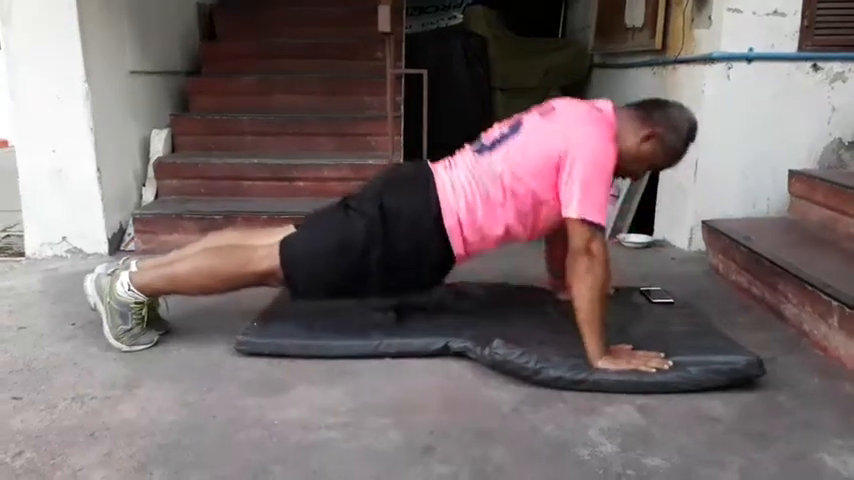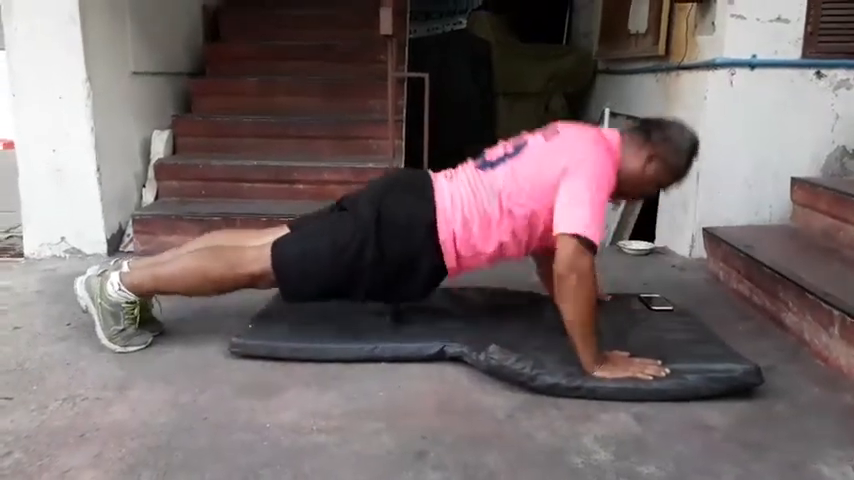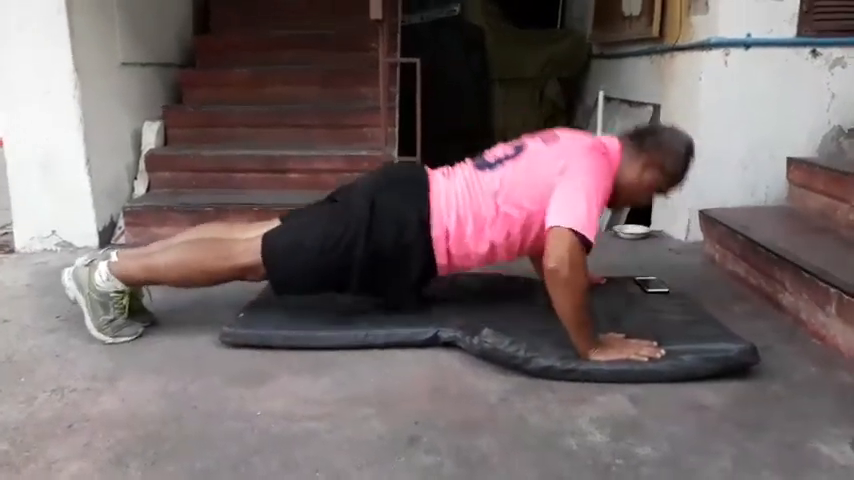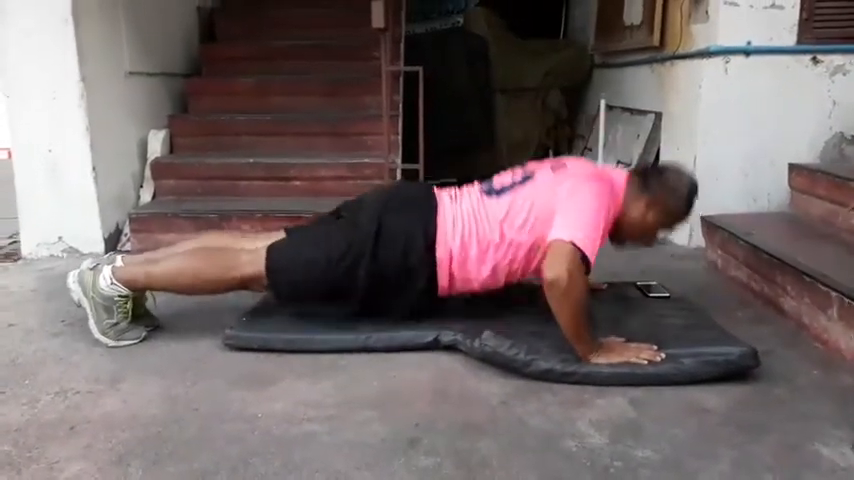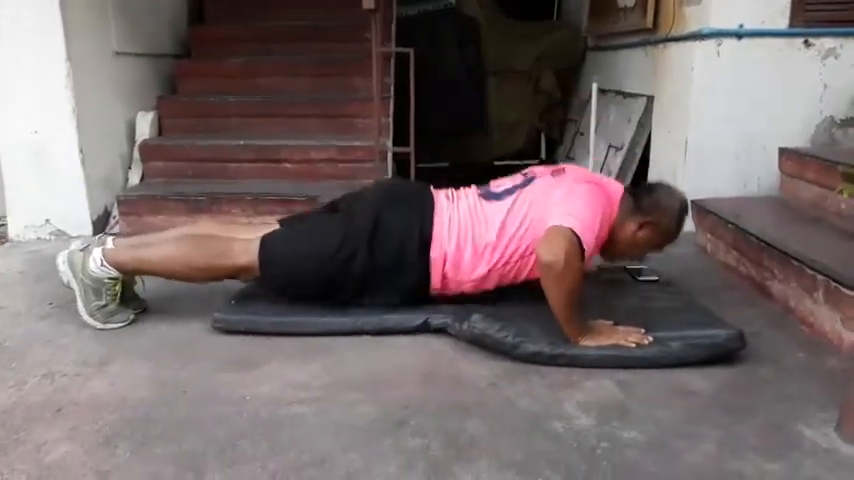
dt=1s
person 1, frame 1
left shoulder: (579, 117)
right shoulder: (596, 140)
left elbow: (549, 211)
right elbow: (587, 251)
left wrist: (562, 287)
right wrist: (601, 353)
left hip: (418, 192)
right hip: (418, 224)
left knee: (273, 243)
right knee: (270, 265)
left ankle: (135, 269)
right ankle: (132, 284)
person 1, frame 2
left shoulder: (578, 143)
right shoulder: (596, 162)
left elbow: (540, 221)
right elbow: (573, 264)
left wrist: (561, 293)
right wrist: (596, 361)
left hip: (414, 199)
right hip: (411, 234)
left knee: (266, 247)
right knee: (261, 265)
left ankle: (128, 269)
right ankle: (123, 284)
person 1, frame 3
left shoulder: (578, 148)
right shoulder: (592, 167)
left elbow: (533, 221)
right elbow: (560, 261)
left wrist: (570, 276)
right wrist: (591, 346)
left hip: (408, 194)
right hip: (404, 230)
left knee: (257, 241)
right knee: (252, 258)
left ankle: (118, 258)
right ankle: (113, 274)
person 1, frame 4
left shoulder: (585, 177)
right shoulder: (597, 196)
right elbow: (558, 275)
left wrist: (571, 283)
right wrist: (591, 348)
left hip: (415, 212)
right hip: (410, 250)
left knee: (263, 251)
right knee: (256, 269)
left ankle: (125, 266)
right ankle: (116, 277)
person 1, frame 5
left shoulder: (579, 182)
right shoulder: (594, 200)
right elbow: (556, 257)
left wrist: (563, 275)
right wrist: (579, 333)
left hip: (410, 210)
right hip: (405, 249)
left knee: (259, 237)
right knee: (248, 259)
left ankle: (111, 250)
right ankle: (107, 259)
